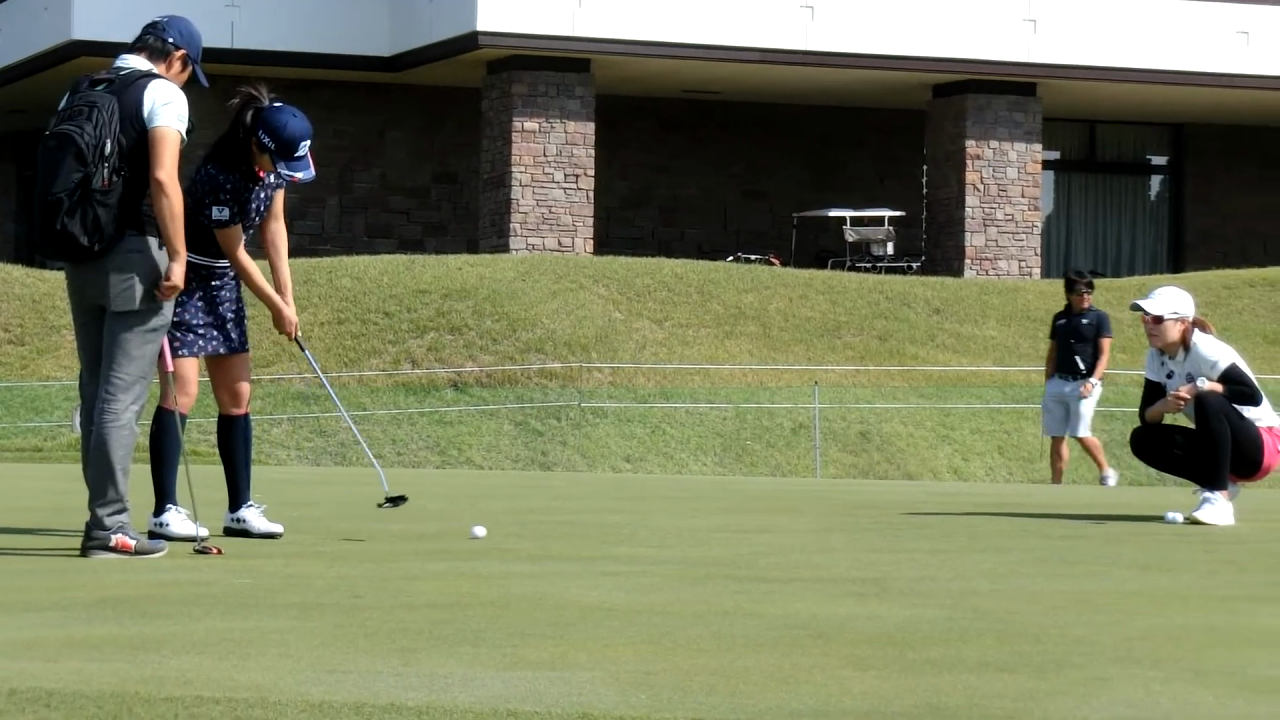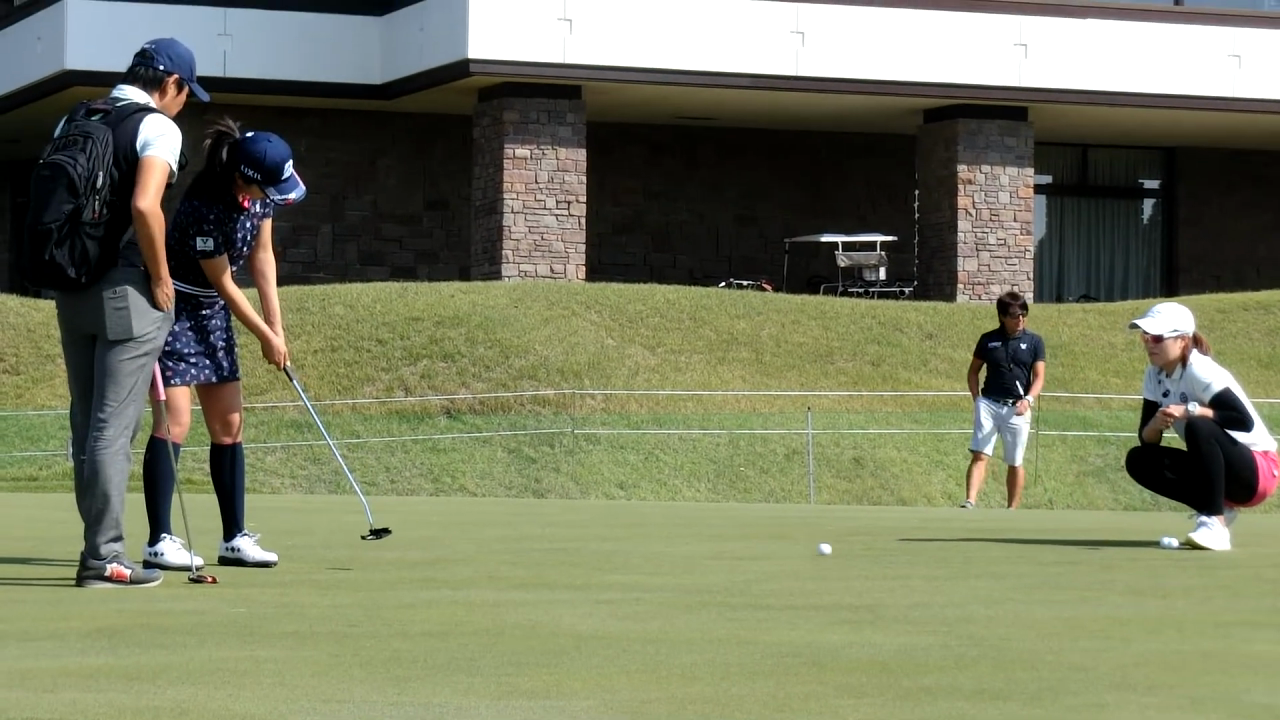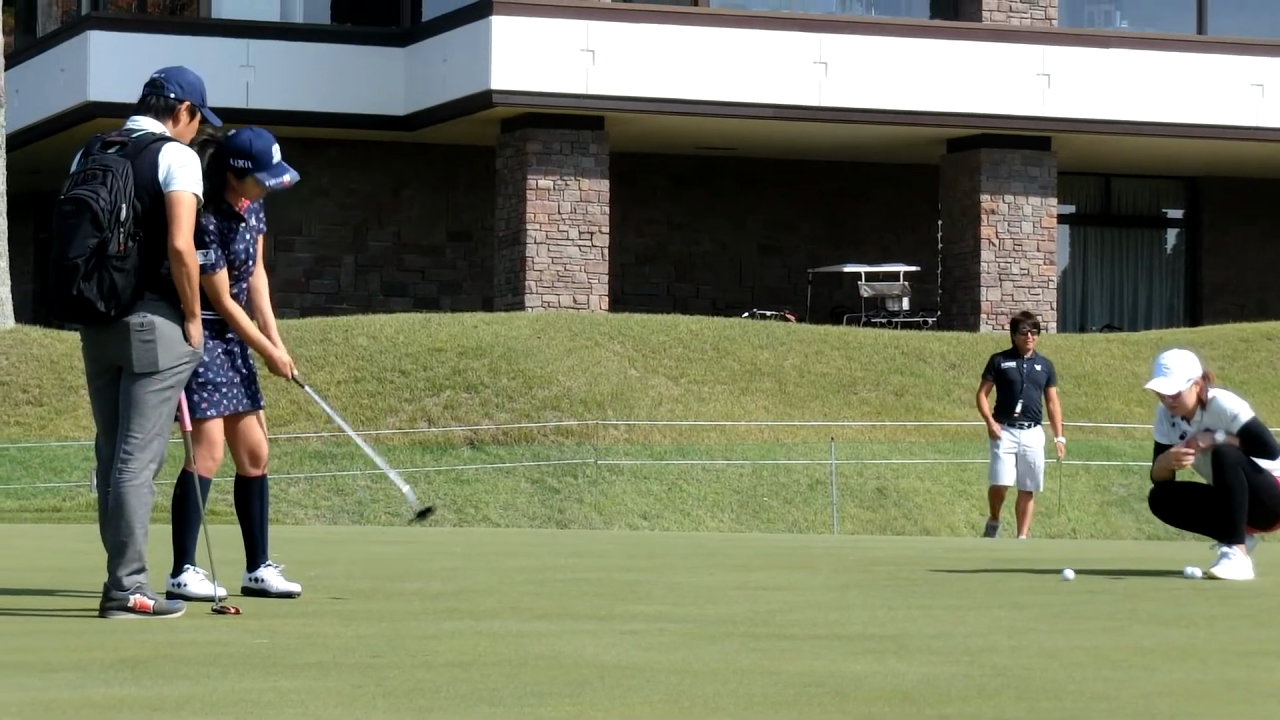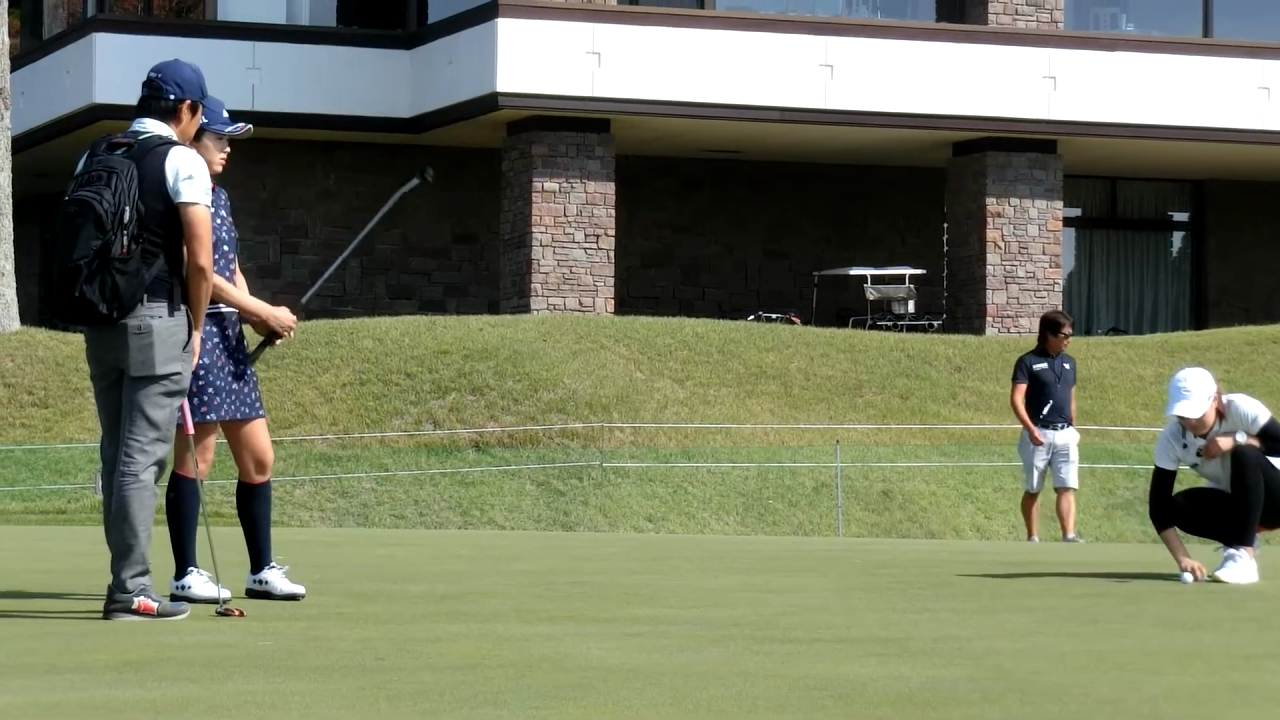
dt=1s
person 1, frame 1
left shoulder: (80, 92)
right shoulder: (163, 92)
right elbow: (163, 178)
right wrist: (177, 258)
left hip: (82, 256)
right hip: (133, 255)
left knee: (96, 392)
right knee: (122, 396)
left ankle: (103, 515)
right ankle: (109, 526)
person 1, frame 2
left shoulder: (74, 121)
right shoulder: (157, 126)
right elbow: (144, 206)
right wrist: (161, 280)
left hip: (72, 288)
right hip: (125, 289)
left knee: (87, 422)
right knee: (112, 426)
left ankle: (99, 544)
right ankle: (104, 556)
person 1, frame 3
left shoulder: (90, 155)
right shoulder: (176, 155)
right elbow: (180, 246)
right wrist: (193, 316)
left hip: (97, 321)
right hip: (152, 321)
left knee: (112, 454)
right knee: (138, 457)
left ankle: (123, 577)
right ankle: (126, 588)
person 1, frame 4
left shoulder: (94, 157)
right shoulder: (183, 160)
right elbow: (200, 261)
right wrist: (196, 327)
left hip: (101, 321)
right hip: (157, 320)
left knee: (117, 454)
right knee: (141, 457)
left ankle: (127, 580)
right ankle: (130, 589)
person 2, frame 1
left shoulder: (274, 165)
right shoulder: (219, 175)
left elbow: (274, 225)
right elbow: (237, 253)
left wrist: (287, 295)
right wrist: (276, 307)
left hip: (224, 282)
right hip: (185, 279)
left knee: (237, 395)
right knee: (182, 392)
left ankle: (240, 508)
right ankle: (165, 511)
person 2, frame 2
left shoulder: (260, 192)
right shoulder: (204, 206)
left elbow: (262, 255)
right elbow: (224, 283)
left wrist: (277, 325)
right wrist: (266, 338)
left hip: (213, 312)
right hip: (176, 308)
left knee: (229, 424)
right knee: (175, 421)
left ankle: (235, 537)
right ankle: (160, 540)
person 2, frame 3
left shoulder: (254, 205)
right shoulder: (206, 219)
right elbow: (223, 300)
left wrist: (274, 336)
right wrist: (268, 351)
left hip: (233, 338)
right hip: (197, 336)
left knee: (255, 453)
right knee: (208, 452)
left ankle: (258, 568)
right ankle: (182, 572)
person 2, frame 4
left shoulder: (220, 197)
right elbow: (205, 279)
left wrist: (259, 316)
right wrist: (267, 312)
left hip: (230, 339)
right hip: (195, 335)
left knee: (259, 459)
right knee: (196, 456)
left ankle: (263, 571)
right ankle: (186, 574)
person 3, frame 1
left shoulder: (1206, 350)
right shoulder: (1156, 357)
left elbow: (1254, 395)
right elbow: (1146, 417)
left wrist: (1200, 386)
right wrist: (1163, 406)
right hip: (1221, 446)
left knee: (1209, 401)
right knee: (1142, 439)
left ankle: (1220, 500)
right ankle: (1223, 484)
person 3, frame 2
left shoulder: (1200, 371)
right shoulder: (1155, 375)
left elbow: (1244, 421)
right elbow: (1147, 440)
left wrist: (1190, 410)
right wrist: (1155, 423)
right hip: (1216, 469)
left knee: (1199, 426)
right knee: (1138, 460)
left ankle: (1215, 524)
right ankle: (1218, 507)
person 3, frame 3
left shoulder: (1222, 404)
right shoulder: (1165, 415)
right elbow: (1160, 480)
left wrist: (1217, 438)
right wrist: (1165, 462)
right hip: (1232, 501)
left knee: (1225, 453)
right knee: (1161, 498)
left ankle: (1238, 555)
right ankle: (1239, 538)
person 3, frame 4
left shoulder: (1241, 408)
right shoulder: (1172, 437)
right elbow: (1159, 504)
left wrist: (1238, 439)
right wrist: (1182, 557)
right hip: (1233, 503)
left knee: (1245, 454)
right knee: (1180, 507)
left ankle: (1244, 556)
right ankle: (1242, 540)
person 4, frame 1
left shoulder: (1099, 317)
right shoulder: (1059, 319)
left elbow: (1104, 354)
left wrist: (1092, 381)
right wrist: (1048, 383)
left hip: (1084, 384)
right hip: (1058, 383)
left knee: (1081, 434)
right knee: (1057, 437)
left ankle: (1107, 472)
right ankle: (1056, 485)
person 4, frame 2
left shoulder: (1034, 342)
right shoulder: (987, 340)
left elbow: (1039, 377)
right elbow: (973, 371)
left wrist: (1028, 400)
right wrist: (977, 399)
left hip: (1016, 409)
right hip: (989, 405)
left knee: (1015, 464)
right knee: (979, 455)
left ankle: (1012, 511)
right ankle: (970, 503)
person 4, frame 3
left shoulder: (1045, 365)
right shoulder: (999, 360)
left elbow: (1052, 403)
right elbow: (981, 395)
left wrist: (1059, 437)
right wrist: (990, 422)
left hip: (1033, 433)
right hip: (1005, 432)
left knee: (1028, 491)
right knee: (1000, 484)
left ankle: (1022, 538)
right ankle: (993, 520)
person 4, frame 4
left shoulder: (1069, 362)
right shoulder: (1027, 362)
right elbow: (1016, 399)
left wrist: (1074, 431)
right wrist: (1031, 429)
left hip: (1065, 435)
right hip: (1039, 434)
left knee: (1067, 488)
right knee: (1032, 490)
left ankle: (1069, 537)
right ankle: (1033, 540)
